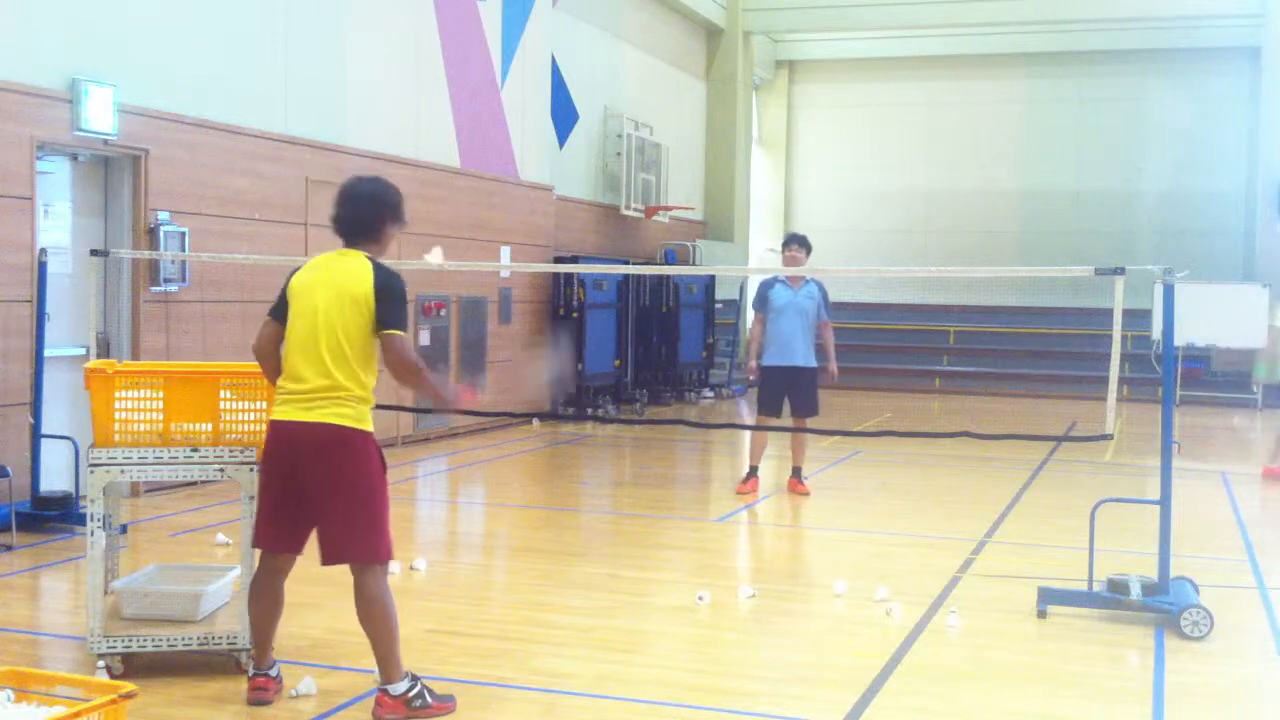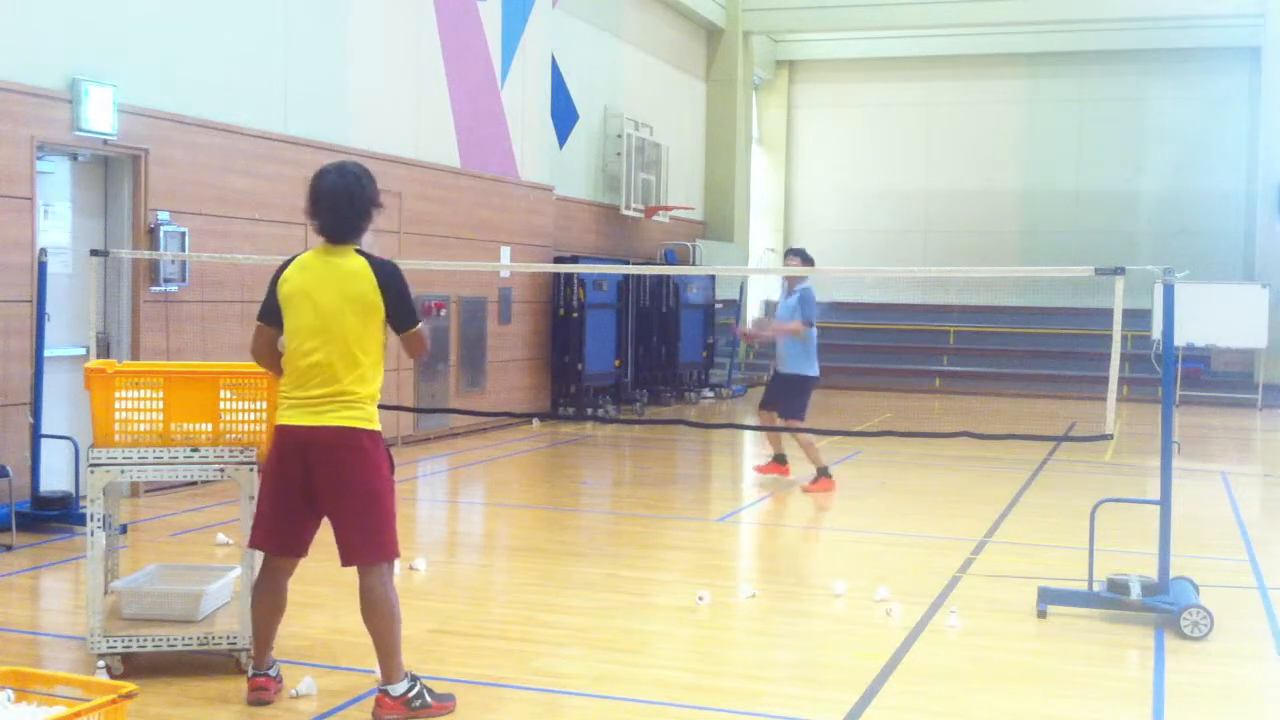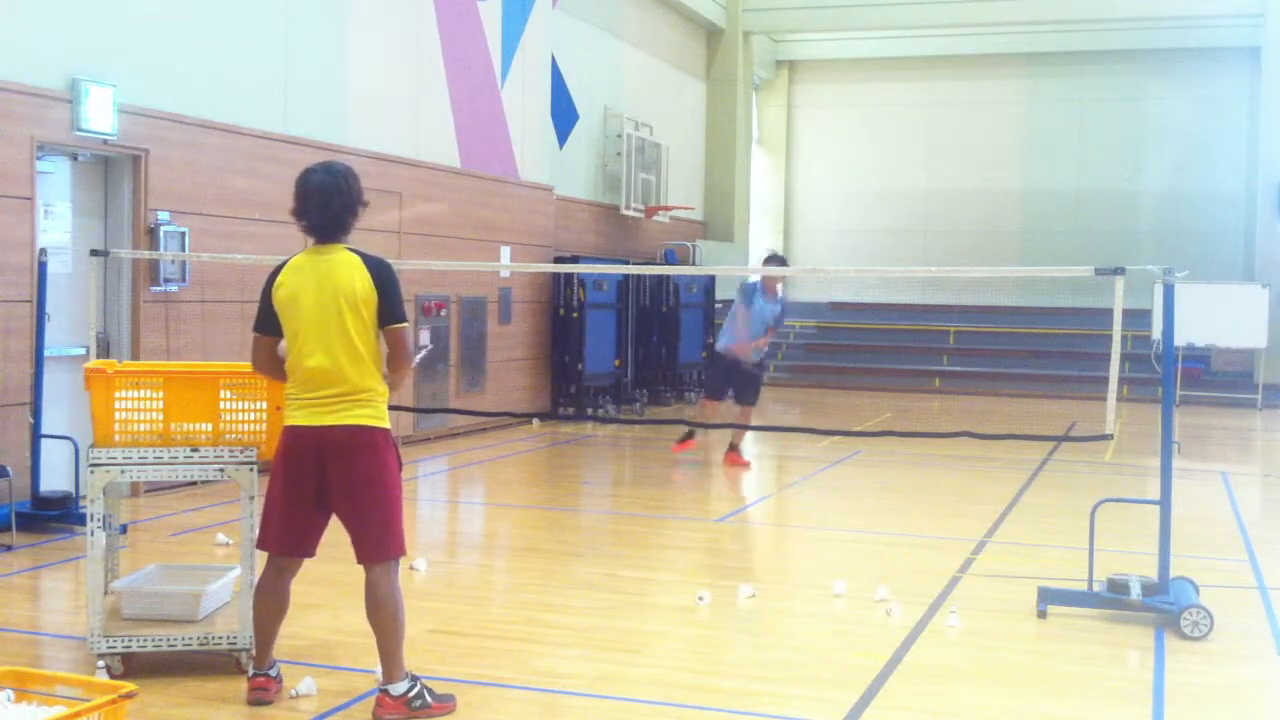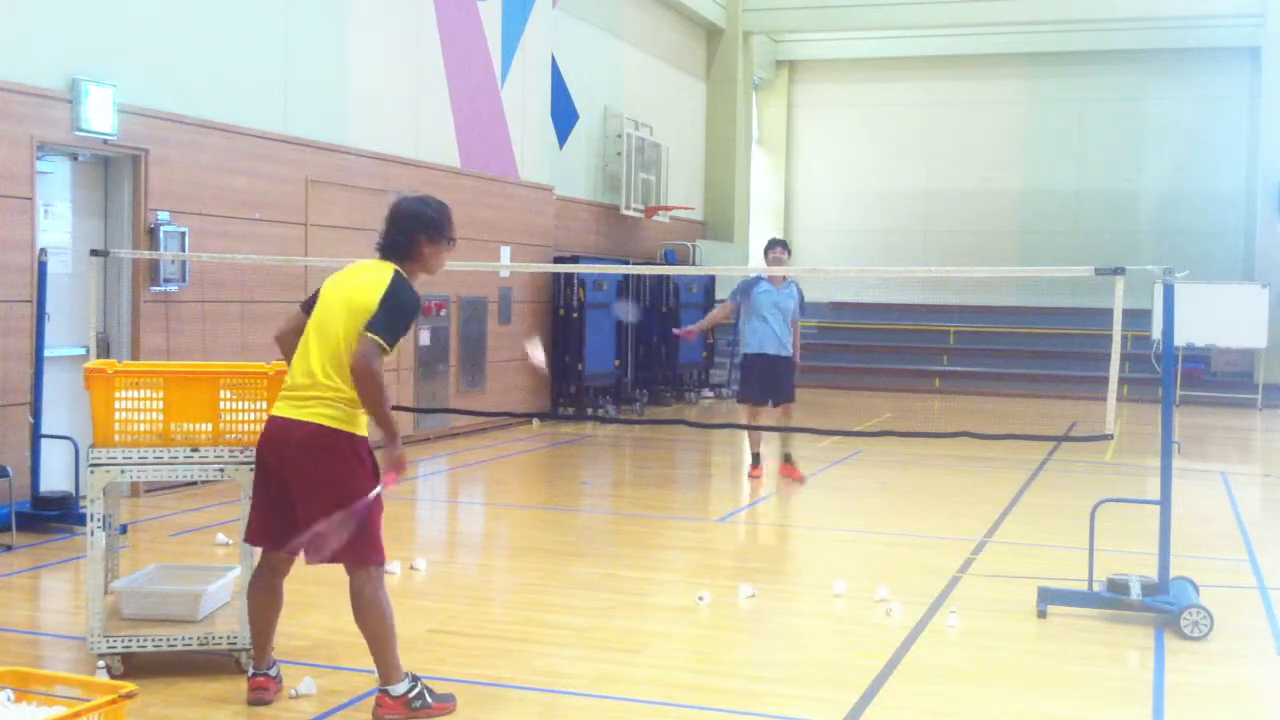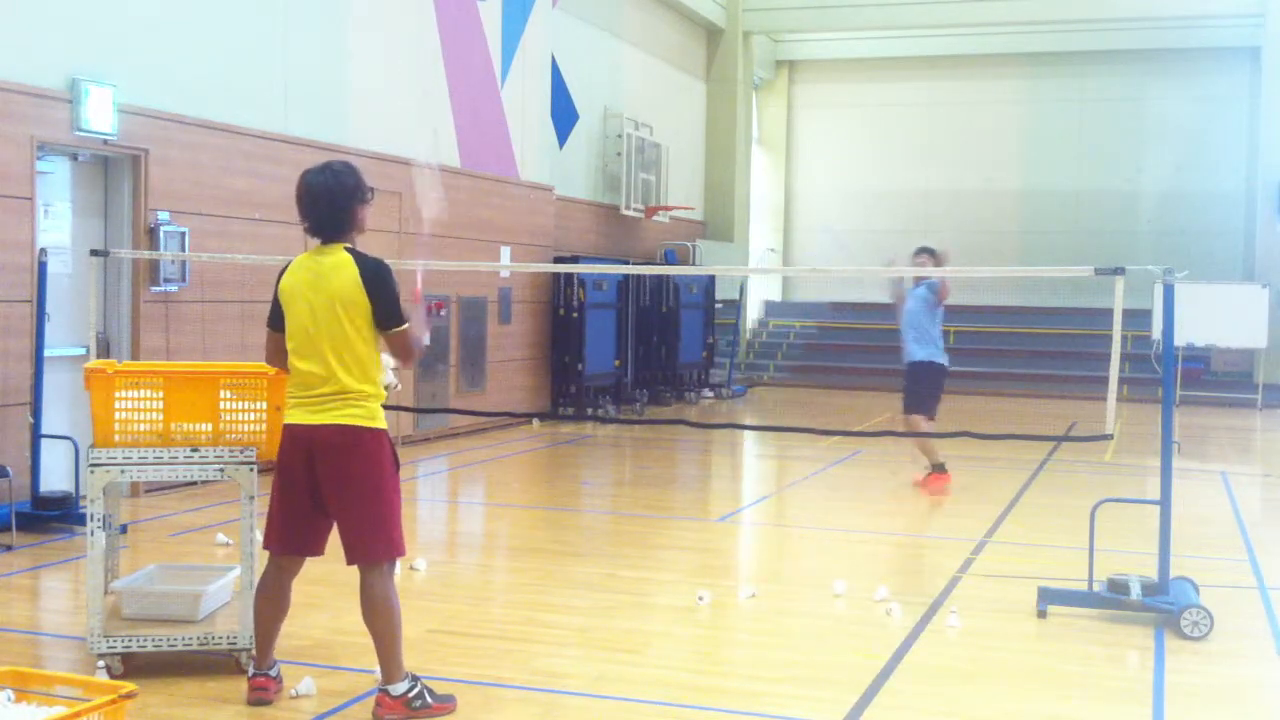
dt=1s
person 1, frame 1
left shoulder: (304, 273)
right shoulder: (383, 279)
left elbow: (264, 349)
right elbow: (397, 360)
right wrist: (435, 392)
left hip: (285, 427)
right hip: (343, 432)
left knee: (274, 558)
right knee: (368, 566)
left ankle: (261, 672)
person 1, frame 2
left shoulder: (289, 272)
right shoulder: (381, 274)
left elbow: (261, 350)
right elbow: (418, 348)
left hip: (291, 431)
right hip: (351, 433)
left knee: (277, 561)
right knee: (374, 565)
left ankle: (261, 672)
person 1, frame 3
left shoulder: (281, 277)
right shoulder: (373, 271)
left elbow: (263, 361)
right elbow: (402, 356)
right wrist: (388, 381)
left hip: (300, 432)
right hip: (361, 431)
left knee: (282, 560)
right knee: (381, 564)
left ankle: (261, 672)
person 1, frame 4
left shoulder: (348, 274)
right shoulder: (401, 293)
left elbow: (285, 336)
right elbow: (363, 364)
right wrist: (391, 436)
left hip: (282, 424)
right hip: (331, 433)
left knee: (273, 557)
right knee: (365, 566)
left ankle: (261, 671)
person 1, frame 5
left shoulder: (290, 275)
right shoulder: (368, 270)
left elbow: (275, 356)
right elbow: (408, 352)
right wrist: (410, 320)
left hip: (298, 430)
right hip: (355, 431)
left knee: (284, 558)
right knee: (376, 563)
left ankle: (262, 672)
person 2, frame 1
left shoulder: (817, 289)
right shoulder: (768, 286)
left elbow: (825, 327)
right elbow: (758, 323)
left wrist: (831, 359)
right wrist: (752, 357)
left hip: (804, 365)
right hip: (772, 364)
left knee: (800, 421)
right knee: (763, 419)
left ankle: (796, 476)
right ankle: (752, 475)
person 2, frame 2
left shoulder: (805, 295)
right shoulder: (786, 295)
left elbow: (801, 328)
left wrist: (772, 327)
right wrist: (755, 334)
left hip: (801, 372)
right hip: (782, 370)
left knee: (793, 423)
right knee: (765, 412)
left ankle: (824, 475)
right ankle: (780, 460)
person 2, frame 3
left shoulder: (780, 306)
right shoulder: (750, 289)
left elbow: (768, 338)
right elbow: (741, 314)
left wrist: (746, 349)
right wrist: (740, 339)
left hip: (751, 360)
right hip: (725, 353)
left knee: (747, 409)
right knee: (709, 402)
left ankle: (733, 451)
right ankle: (690, 435)
person 2, frame 4
left shoulder: (794, 290)
right shoulder: (751, 285)
right elbow: (724, 310)
left wrist: (796, 354)
right wrist: (696, 328)
left hip: (783, 357)
right hip: (755, 355)
left knee: (787, 408)
right knee: (755, 409)
left ankle: (787, 460)
right ankle: (756, 460)
person 2, frame 5
left shoulder: (929, 289)
right shoulder: (913, 292)
left elbow: (944, 294)
left wrist: (942, 271)
right wrist: (898, 286)
left hip: (928, 363)
right hip: (918, 363)
left knee: (915, 419)
right knee: (920, 421)
left ankle: (938, 471)
right ankle: (938, 470)
